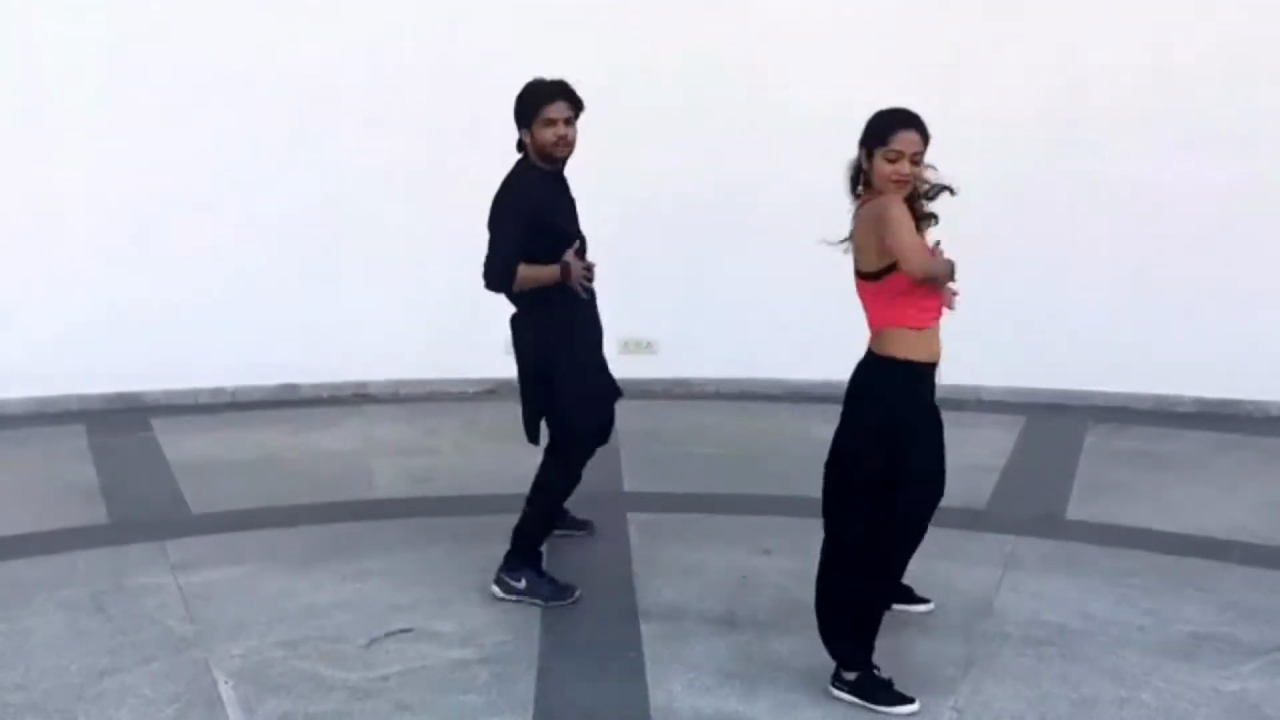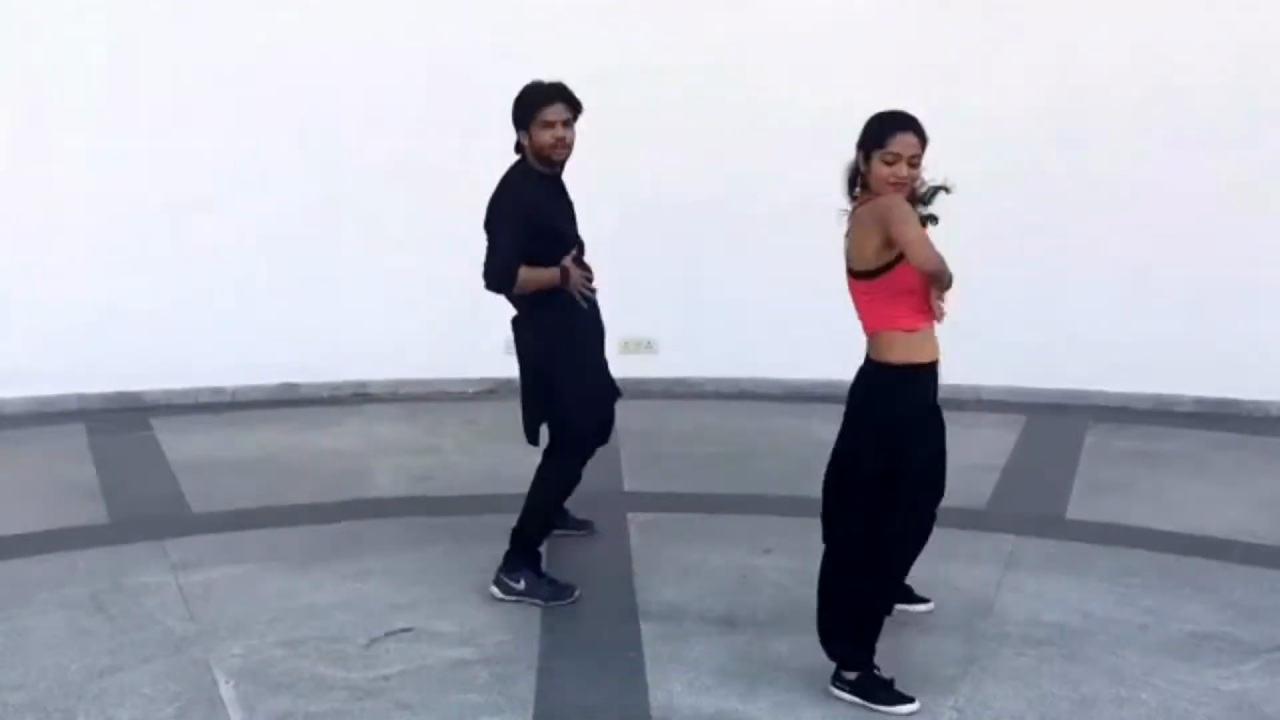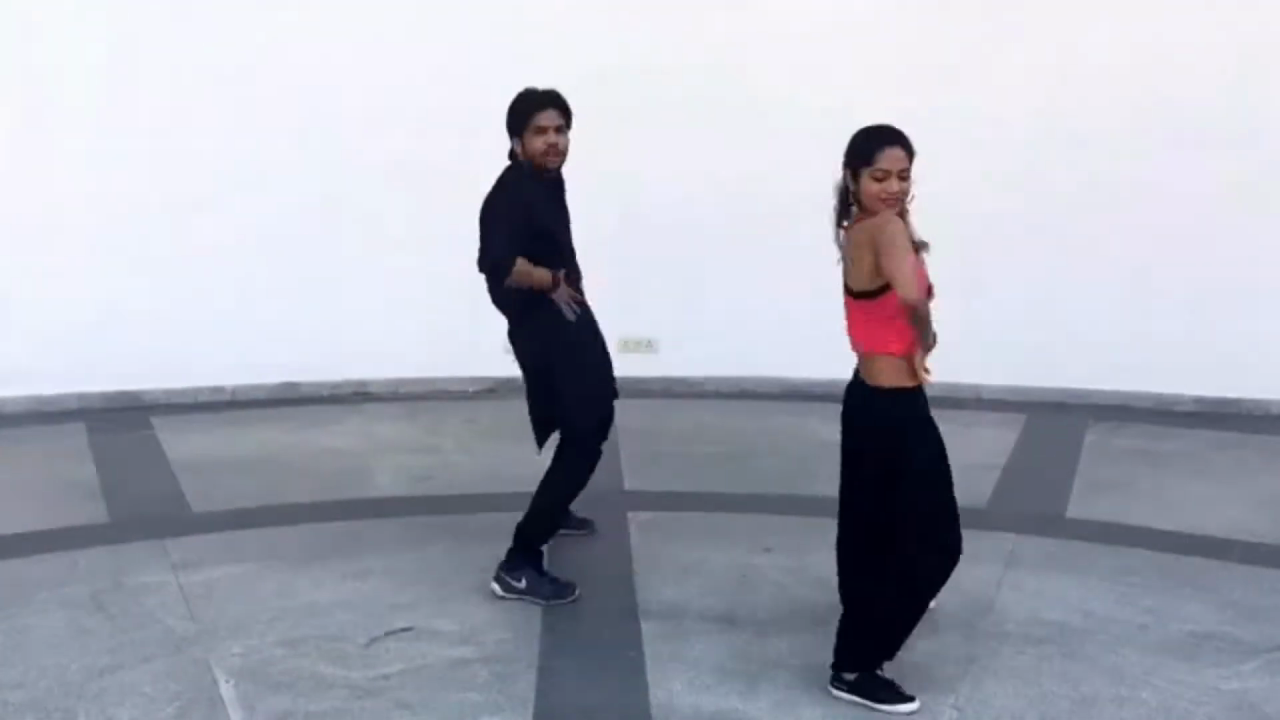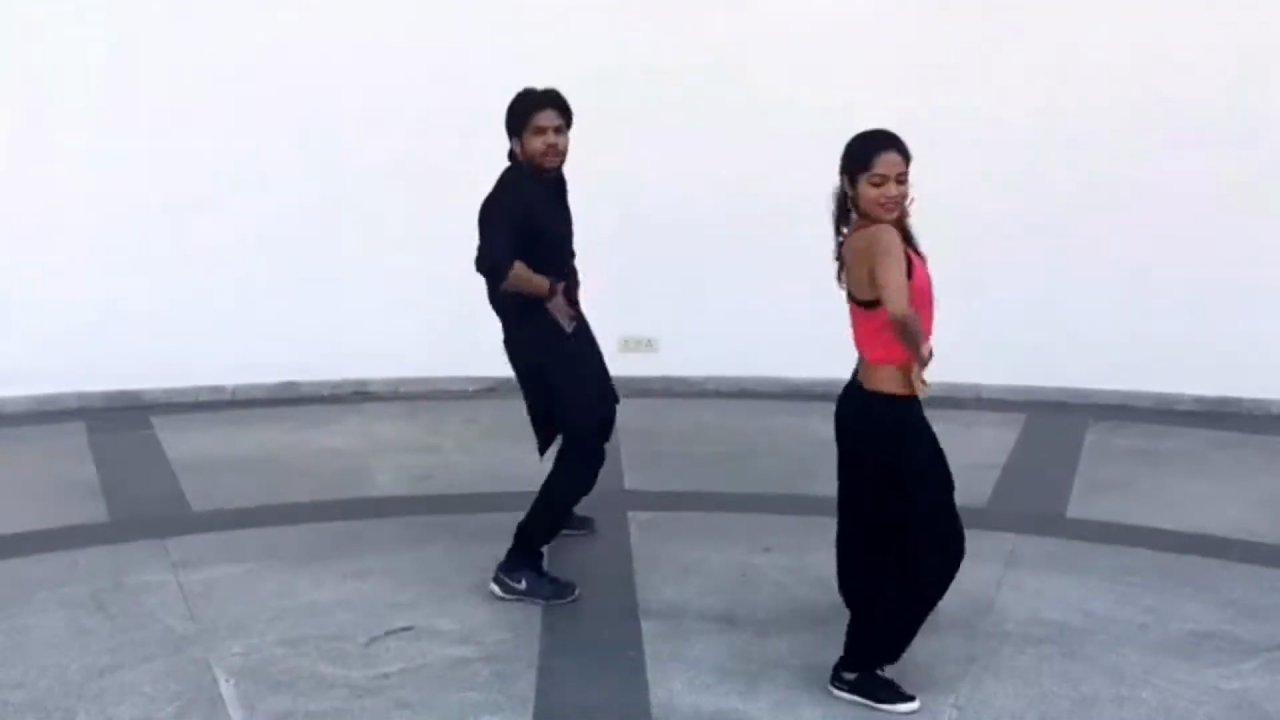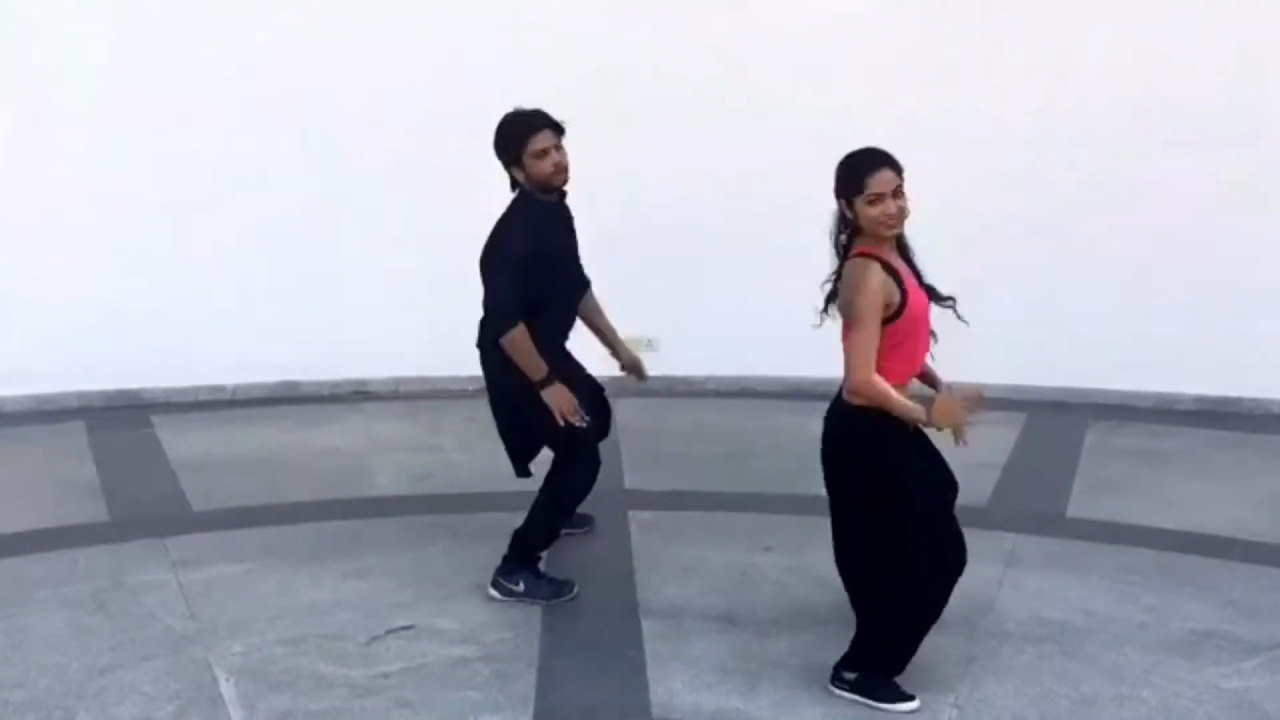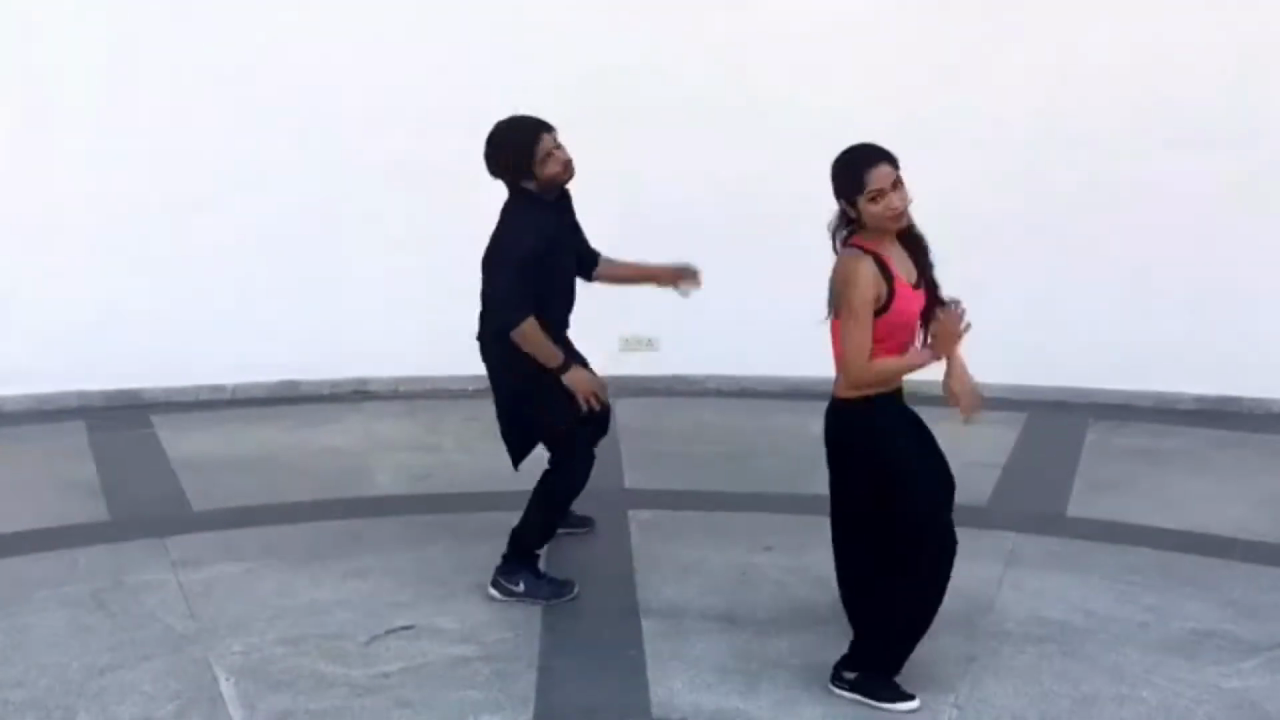
dt=0.1s
person 1, frame 1
left shoulder: (900, 210)
right shoulder: (884, 213)
left elbow: (924, 274)
right elbow: (921, 267)
right wrist: (941, 265)
left hip: (899, 381)
right hip: (893, 385)
left knee: (910, 497)
right knee: (878, 516)
left ankle: (881, 586)
right ankle: (852, 667)
person 1, frame 2
left shoulder: (874, 215)
right shoulder: (888, 207)
right elbow: (930, 268)
right wrist: (936, 286)
left hip: (892, 383)
right hip: (899, 390)
left knee: (891, 508)
right knee: (890, 518)
left ankle: (884, 585)
right ankle: (852, 667)
person 1, frame 3
left shoulder: (863, 231)
right shoulder: (883, 228)
right elbow: (911, 294)
right wrist: (922, 337)
left hip: (882, 399)
right hip: (888, 407)
left knee: (905, 518)
right knee: (928, 537)
left ankle: (891, 595)
right ankle: (854, 667)
person 1, frame 4
left shoulder: (881, 235)
right shoulder: (873, 244)
right elbow: (902, 309)
right wrist: (915, 364)
left hip: (872, 408)
right hip: (881, 415)
left knee: (892, 527)
right knee: (936, 541)
left ankle: (881, 596)
right ankle: (858, 668)
person 1, frame 5
left shoulder: (889, 254)
right shoulder: (868, 274)
right elbow: (861, 378)
left wrist: (937, 386)
right wrist: (927, 415)
left hip: (877, 422)
right hip: (868, 429)
left knee: (935, 497)
right knee: (936, 549)
left ankle: (886, 605)
right ankle: (860, 667)
person 1, frame 6
left shoulder: (906, 242)
right shoulder: (859, 270)
left elbow: (936, 316)
right elbow: (857, 370)
left wrist: (954, 362)
right wrist: (932, 357)
left hip: (888, 407)
right hip: (862, 419)
left knee: (931, 496)
right knee: (926, 540)
left ankle: (888, 606)
right ankle: (862, 668)
person 2, frame 1
left shoulder: (551, 177)
right shoulder: (519, 190)
right elbow: (500, 275)
left wrist: (574, 265)
right wrist: (561, 271)
left hip: (572, 322)
right hip: (549, 330)
left knee: (593, 421)
right knee: (577, 438)
left ankle: (548, 510)
right ankle: (518, 569)
person 2, frame 2
left shoulder: (548, 179)
right shoulder: (515, 192)
right elbow: (501, 275)
left wrist: (573, 268)
right wrist: (562, 275)
left hip: (574, 322)
right hip: (550, 330)
left knee: (595, 420)
right knee: (574, 439)
left ankle: (550, 510)
right ankle: (516, 568)
person 2, frame 3
left shoulder: (549, 183)
right shoulder: (511, 194)
right elbow: (496, 264)
left wrist: (563, 284)
right wrist: (553, 281)
left hip: (570, 326)
right hip: (545, 332)
left knee: (593, 419)
right knee: (582, 440)
left ankle: (553, 511)
right ankle: (518, 566)
person 2, frame 4
left shoulder: (550, 184)
right shoulder: (512, 196)
right elbow: (494, 262)
left wrist: (557, 292)
right wrist: (551, 290)
left hip: (558, 335)
right hip: (535, 339)
left knee: (599, 414)
right knee: (587, 447)
left ankle: (555, 509)
right ankle: (517, 568)
person 2, frame 5
left shoulder: (555, 207)
right shoulder: (518, 228)
left elbow: (576, 286)
right elbow: (502, 316)
left wrist: (617, 346)
right wrist: (545, 383)
left hip: (549, 348)
right hip: (516, 365)
left knee: (596, 417)
right knee: (580, 456)
left ankle: (556, 510)
right ankle: (516, 570)
person 2, frame 6
left shoulder: (555, 200)
right shoulder: (517, 232)
left elbow: (586, 265)
right elbow: (509, 316)
left wrist: (658, 275)
right wrist: (564, 369)
left hip: (550, 344)
right hip: (519, 360)
left knee: (592, 419)
right knee: (573, 454)
left ankle: (554, 513)
right ankle: (515, 570)
